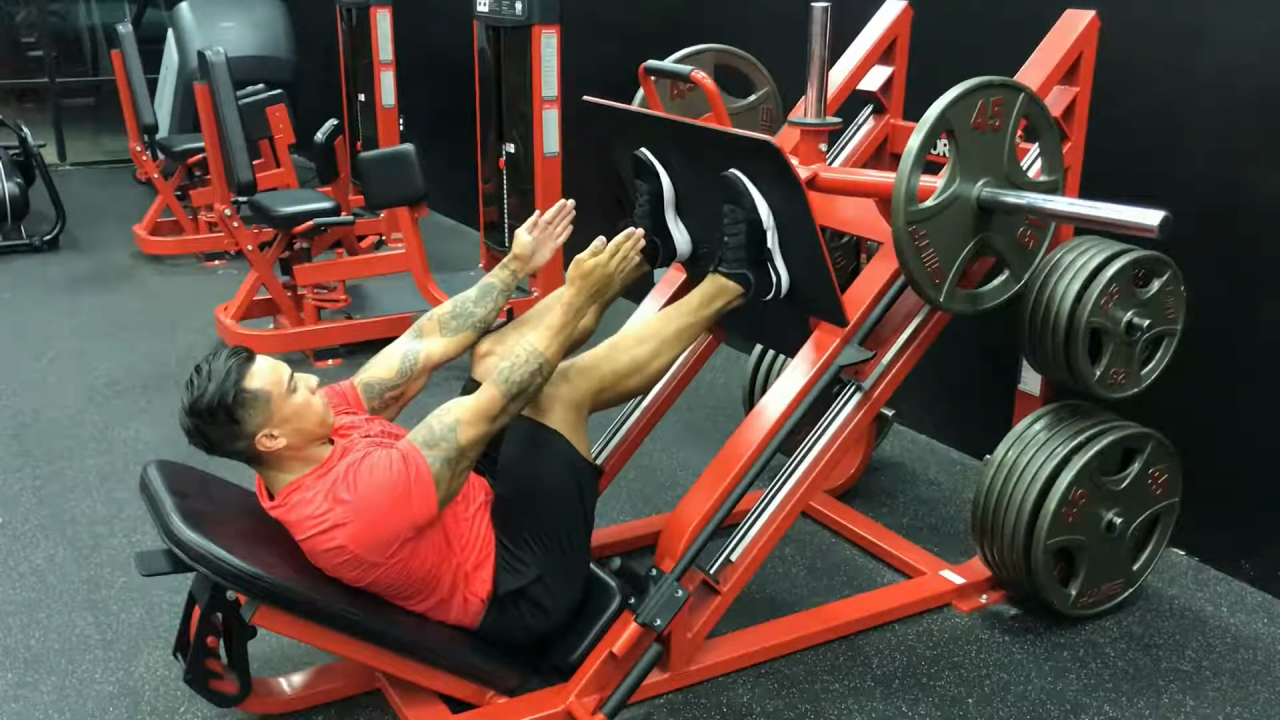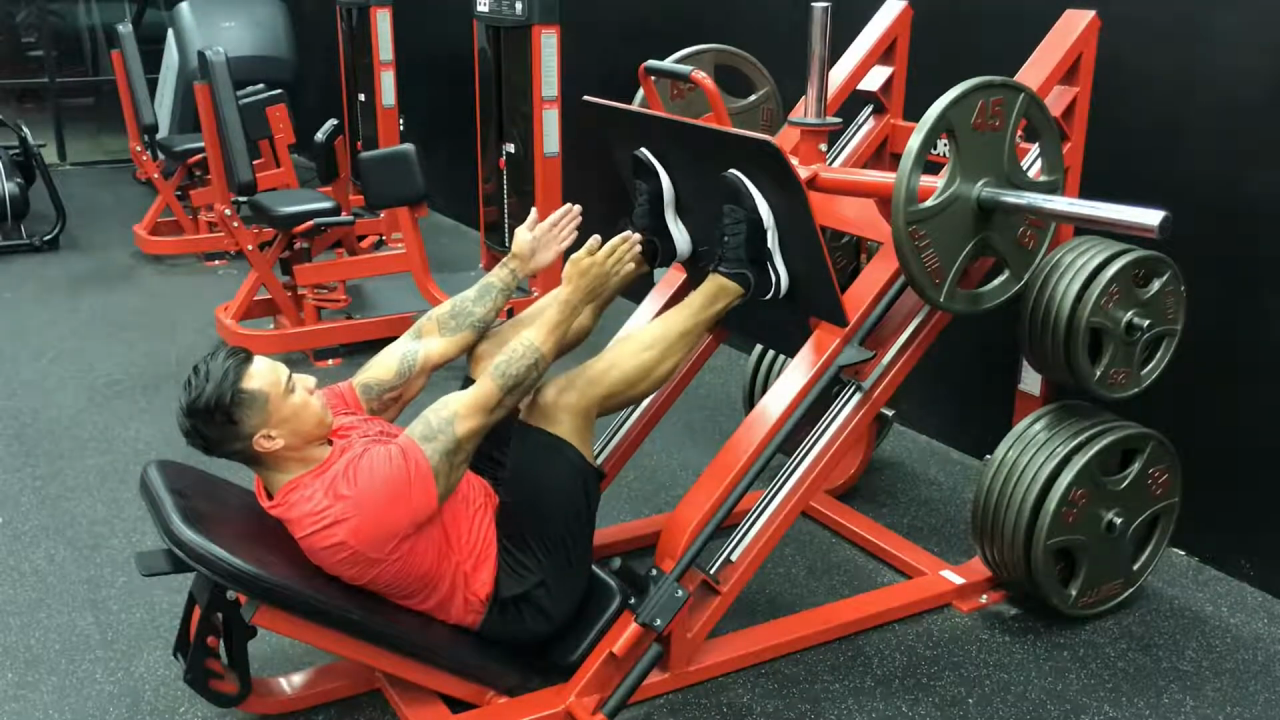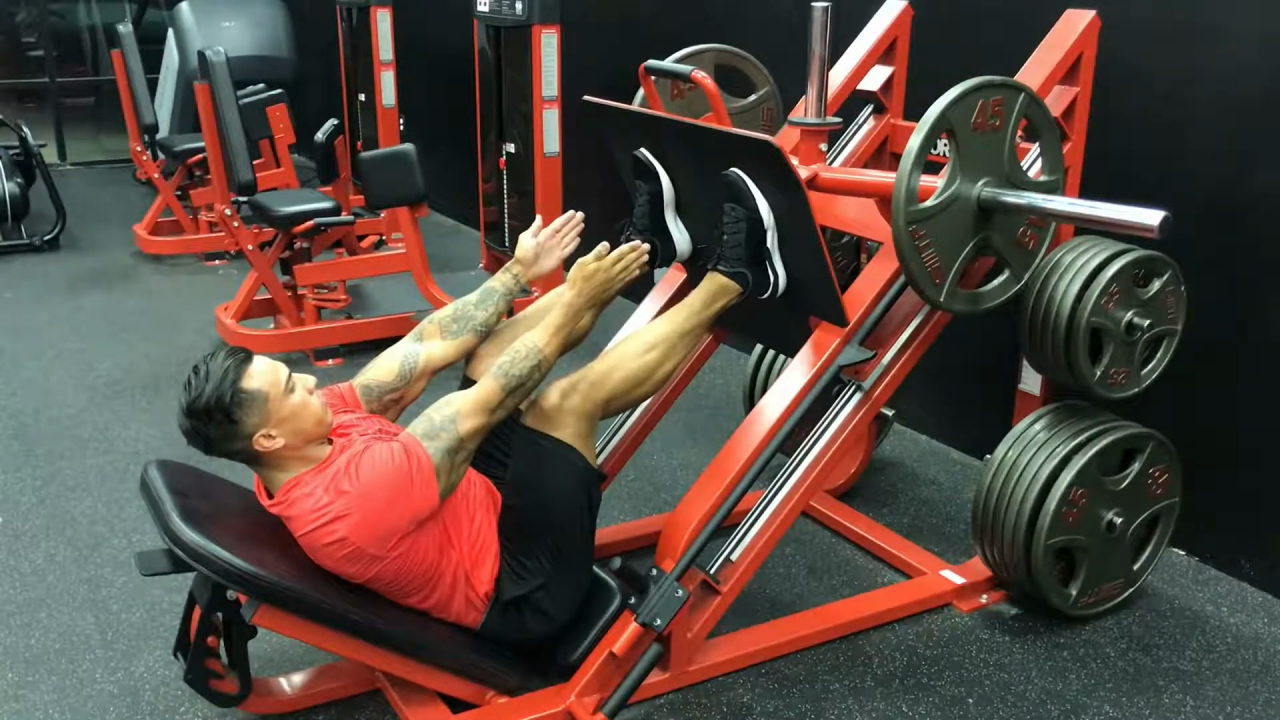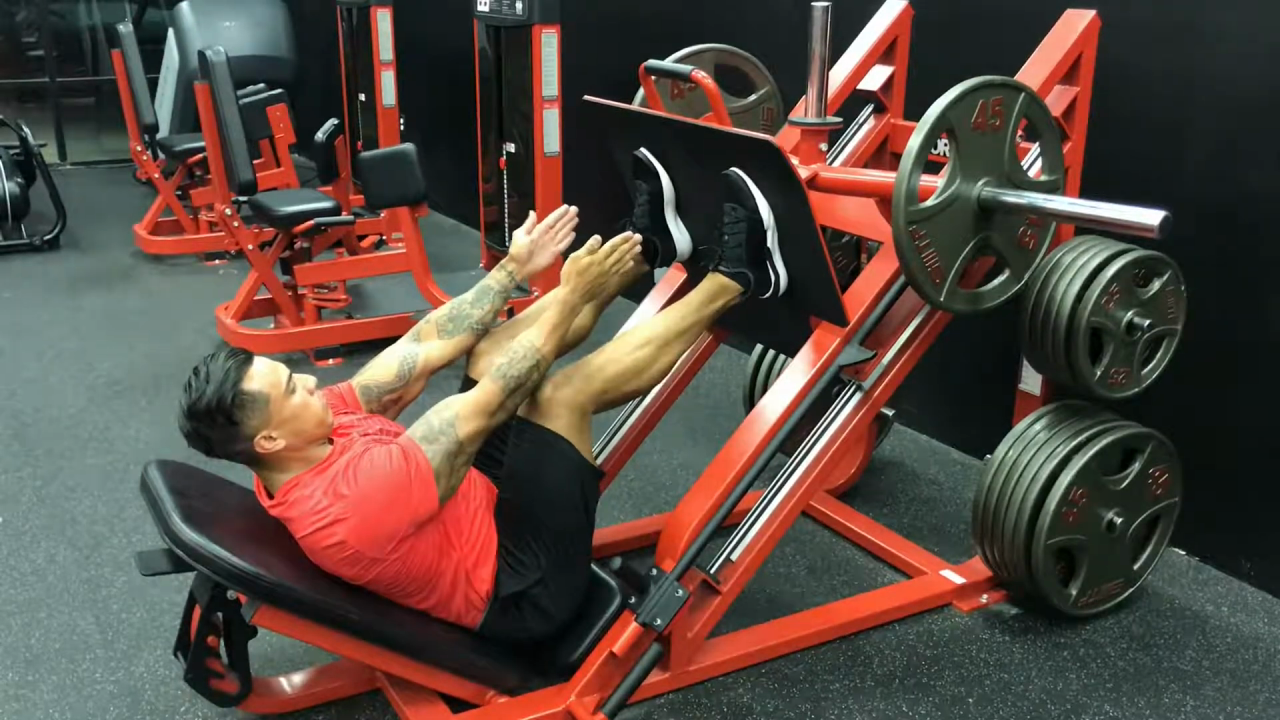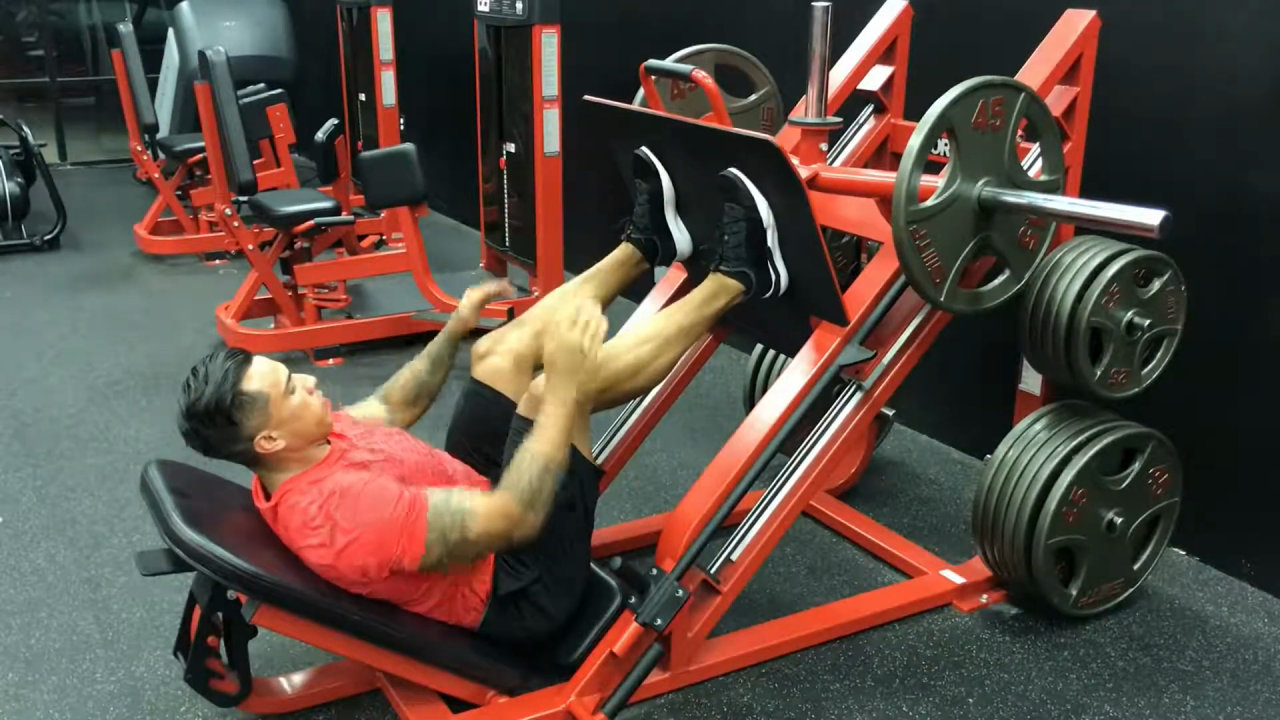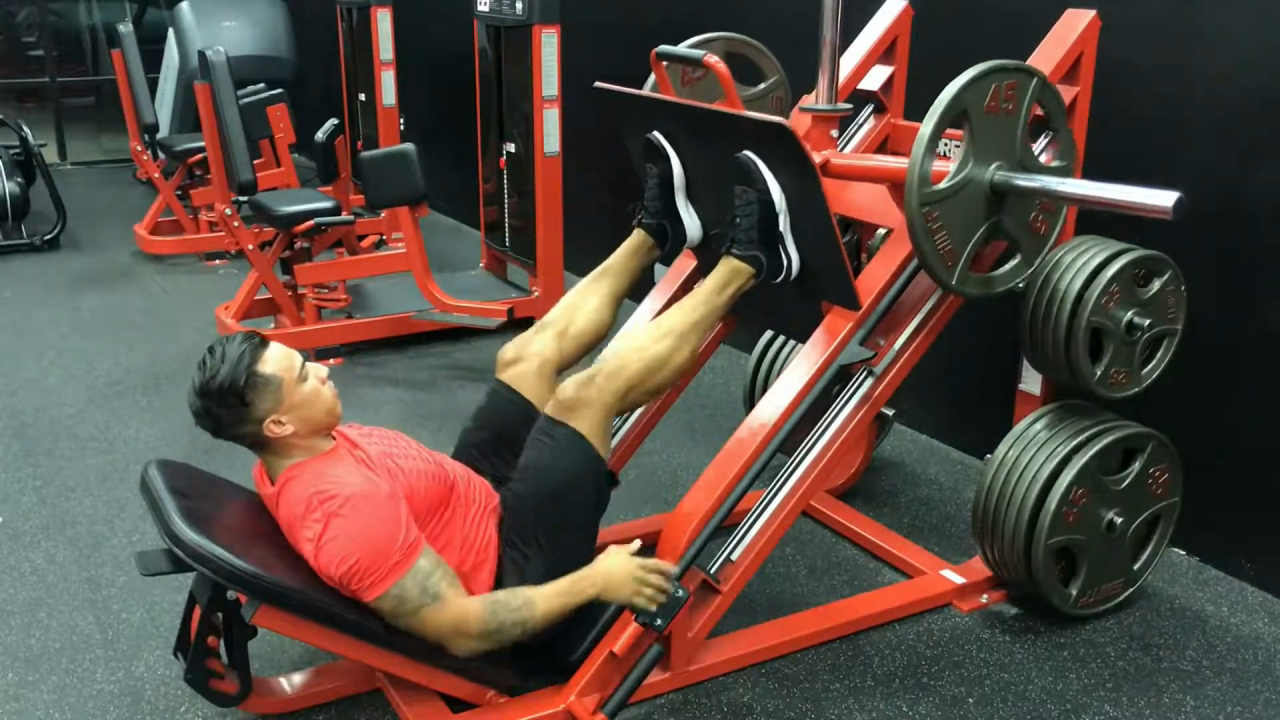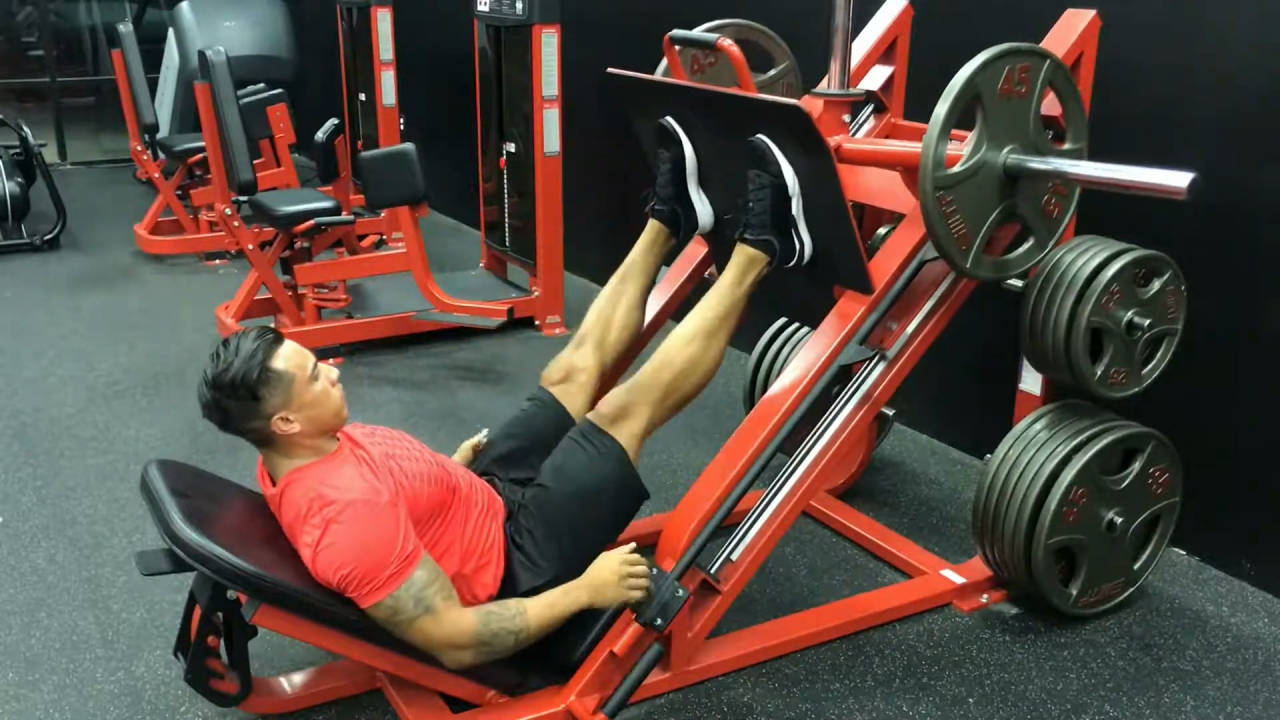
dt=0.3s
person 1, frame 1
left shoulder: (311, 430)
right shoulder: (351, 504)
left elbow: (424, 348)
right elbow: (493, 409)
left wrist: (517, 265)
right wrist: (578, 297)
left hip: (486, 510)
right hip: (520, 588)
left knee: (494, 351)
right knee: (559, 388)
left ankle: (648, 248)
right ankle: (732, 282)
person 1, frame 2
left shoulder: (312, 430)
right shoulder: (348, 500)
left elbow: (425, 348)
right elbow: (487, 404)
left wrist: (516, 266)
right wrist: (574, 295)
left hip: (486, 507)
right hip: (519, 589)
left knee: (491, 347)
right knee: (564, 397)
left ankle: (646, 247)
right ankle: (734, 280)
person 1, frame 3
left shoulder: (314, 428)
right shoulder: (350, 497)
left elbow: (427, 350)
right elbow: (488, 406)
left wrist: (519, 271)
right wrist: (579, 299)
left hip: (483, 506)
right hip: (519, 590)
left knee: (491, 349)
right knee: (565, 402)
left ankle: (646, 245)
right ankle: (731, 280)
person 1, frame 4
left shoulder: (311, 432)
right shoulder: (350, 500)
left elbow: (426, 350)
right elbow: (491, 404)
left wrist: (515, 266)
right wrist: (573, 295)
left hip: (482, 509)
right hip: (520, 587)
left knee: (493, 348)
right knee: (560, 391)
left ankle: (647, 247)
right ankle: (732, 281)
person 1, frame 5
left shoulder: (296, 458)
right shoulder: (346, 514)
left elbow: (389, 410)
right elbow: (514, 519)
left wrist: (451, 331)
right wrist: (566, 385)
left hip: (464, 516)
right hip: (519, 589)
left knee: (498, 353)
right knee: (557, 390)
left ankle: (644, 246)
right ankle: (733, 281)
person 1, frame 6
left shoulder: (294, 457)
right shoulder: (343, 512)
right elbow: (464, 630)
left wrist: (444, 466)
right wrist: (592, 583)
left hip: (478, 500)
right hip: (516, 566)
left knee: (522, 356)
right knee: (578, 396)
left ankle: (654, 232)
right ankle: (743, 266)
person 1, frame 7
left shoulder: (299, 456)
right shoulder: (344, 519)
right elbow: (456, 644)
left wrist: (451, 464)
right wrist: (586, 590)
left hip: (488, 499)
right hip: (523, 568)
left knee: (572, 371)
right knee: (623, 409)
left ankle: (667, 221)
right ankle: (756, 253)
